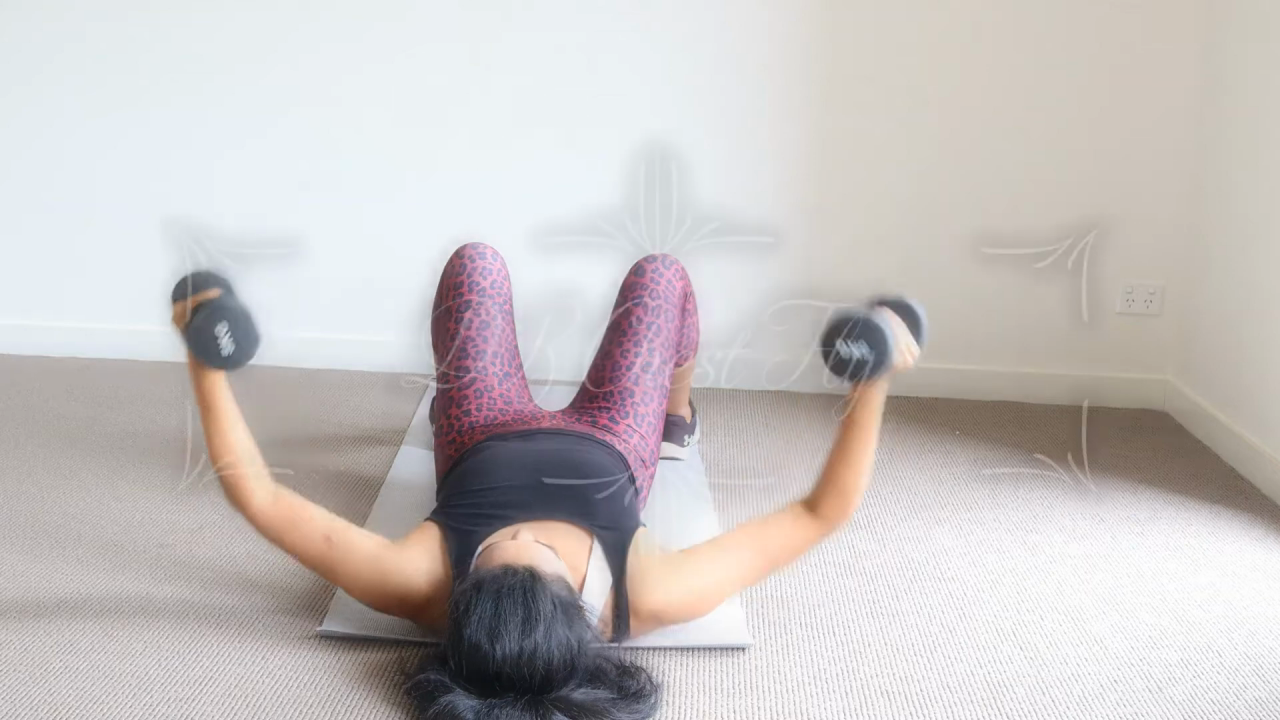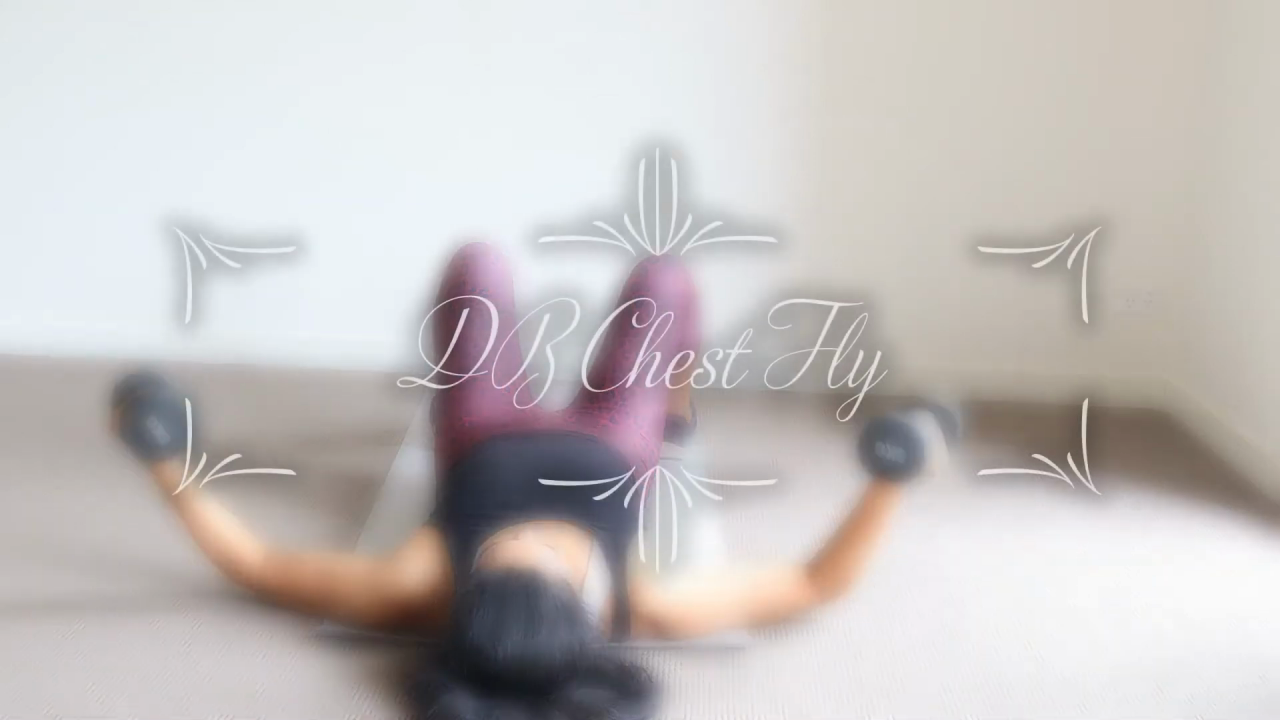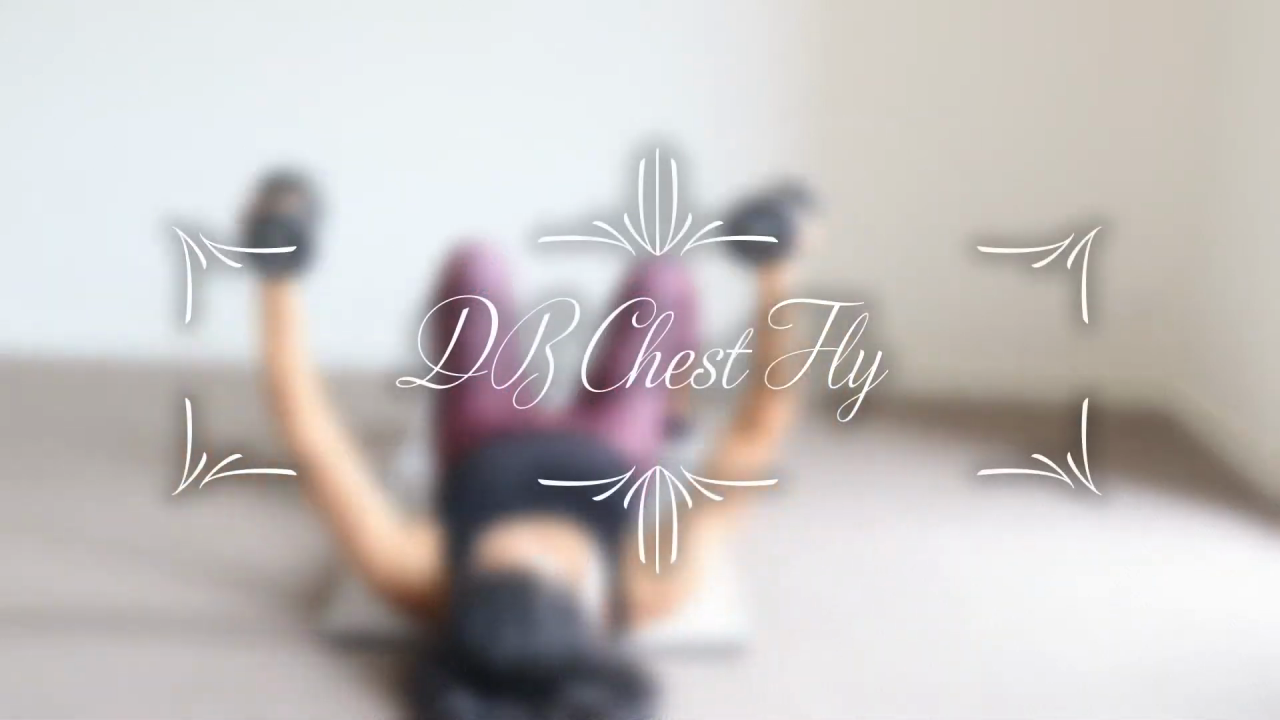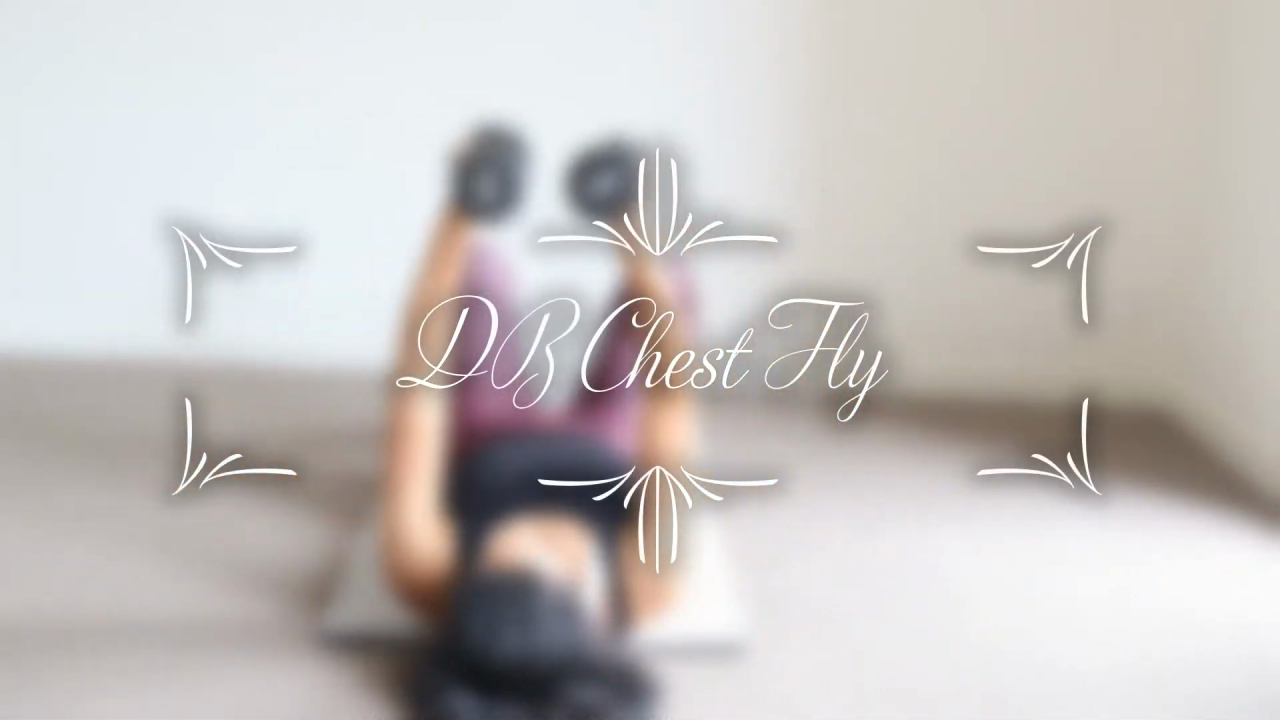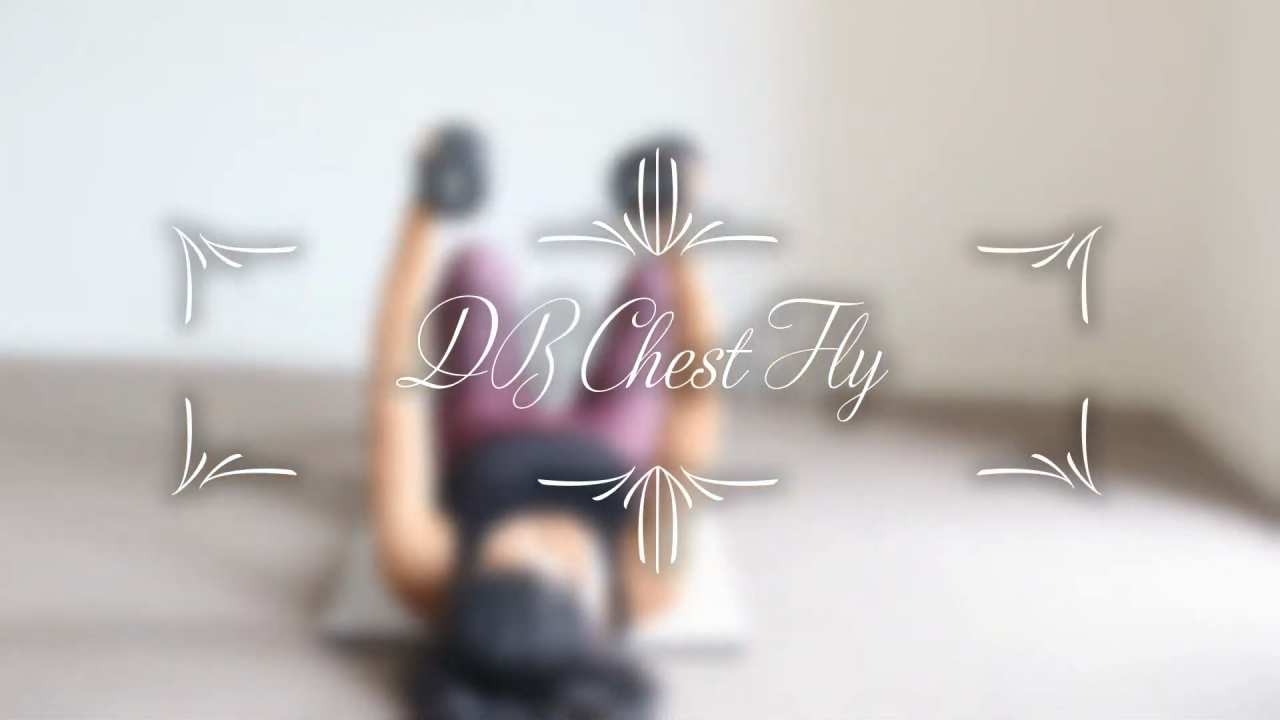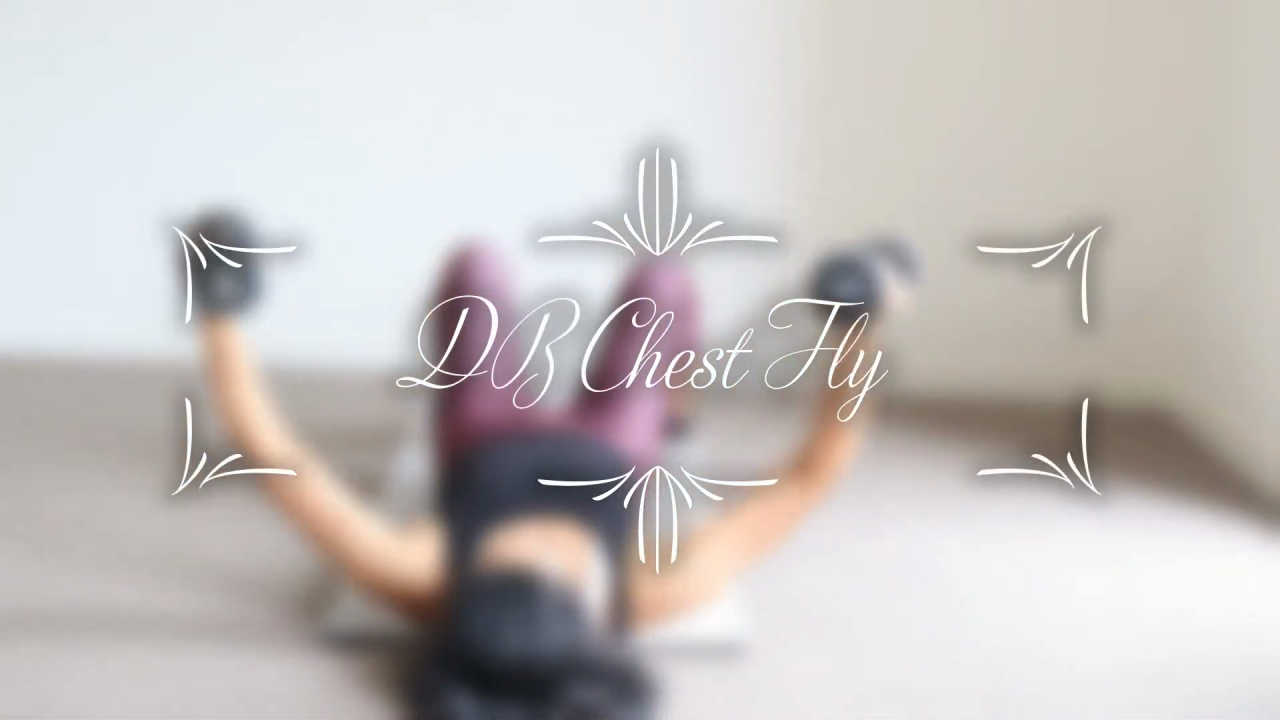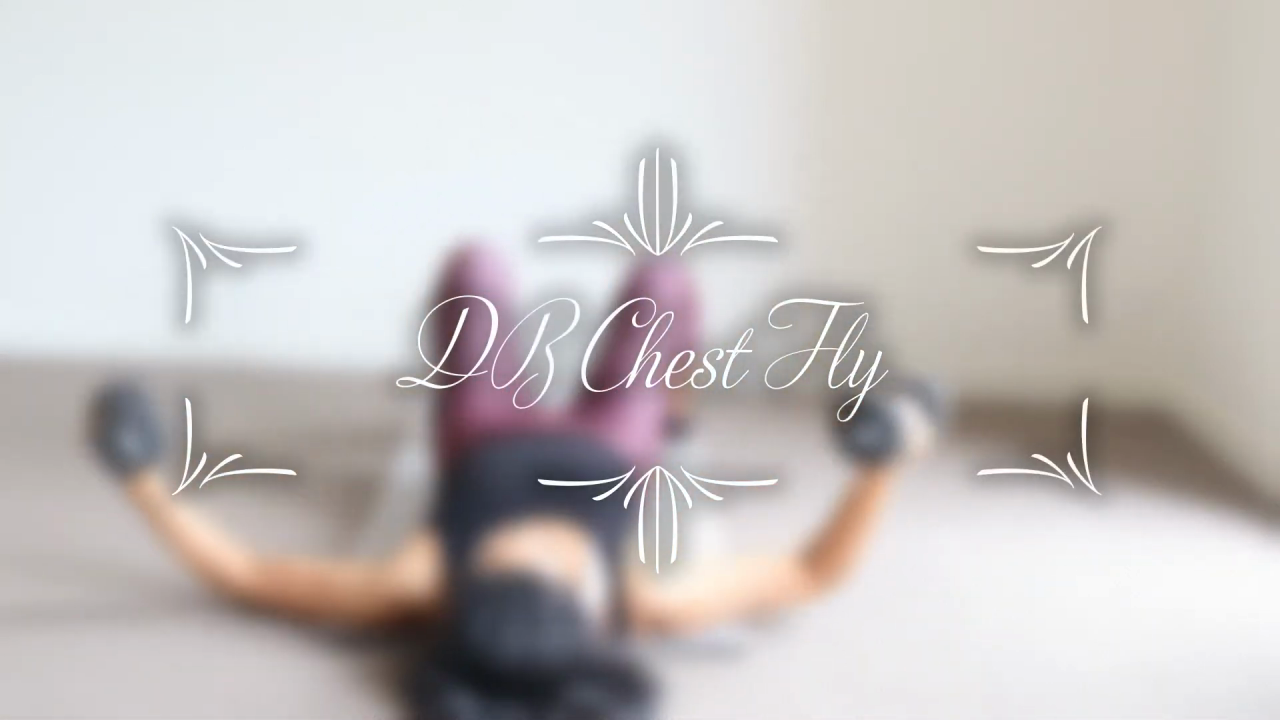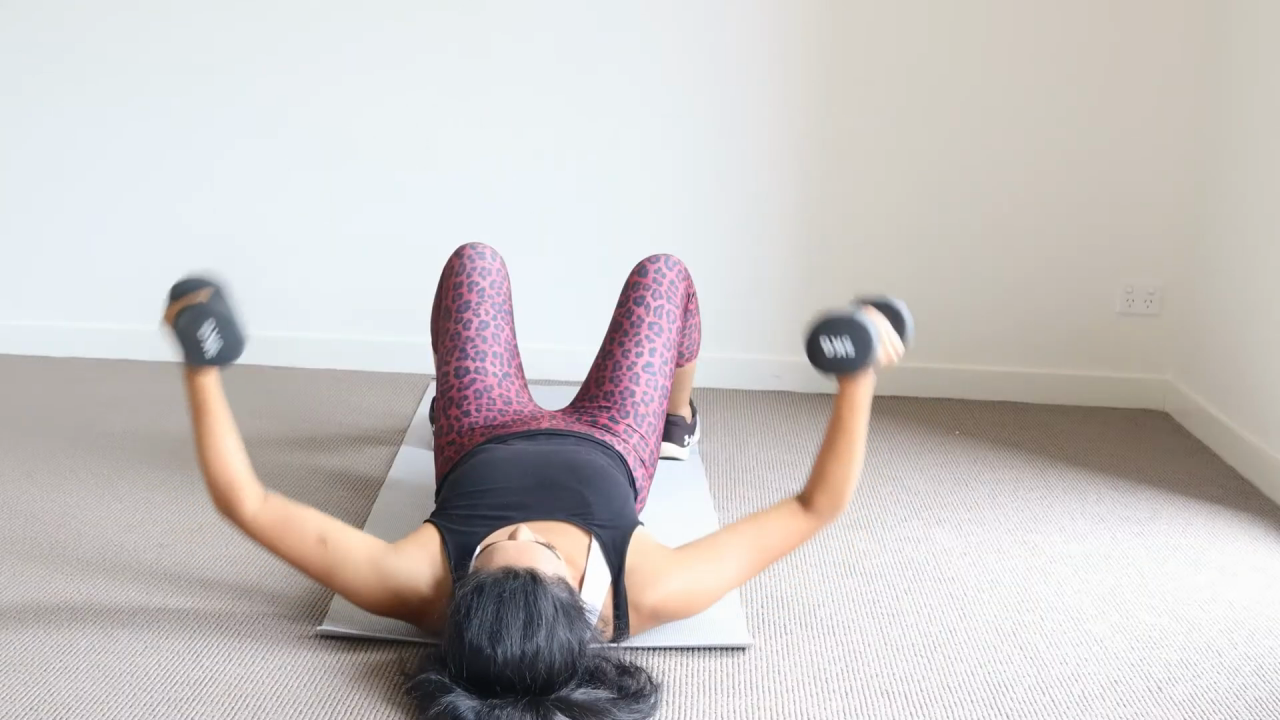
dt=0.5s
person 1, frame 1
left shoulder: (421, 583)
right shoulder: (645, 596)
left elbow: (255, 493)
right elbow: (824, 512)
left wrist: (208, 365)
right wrist: (872, 382)
left hip: (481, 448)
right hip: (605, 453)
left knee: (476, 262)
right knee: (659, 273)
right ankle: (676, 425)
person 1, frame 2
left shoulder: (421, 591)
right shoulder: (641, 605)
left elbow: (249, 558)
right elbow: (821, 581)
left wrist: (169, 472)
right wrist: (888, 480)
left hip: (484, 448)
right hip: (605, 452)
left knee: (478, 260)
right knee: (663, 278)
right ankle: (671, 420)
person 1, frame 3
left shoulder: (423, 580)
right shoulder: (647, 590)
left elbow: (310, 437)
right elbow: (754, 442)
left wrist: (277, 280)
right wrist: (775, 278)
left hip: (485, 446)
right hip: (609, 450)
left knee: (476, 264)
right knee: (661, 280)
right ankle: (666, 413)
person 1, frame 4
left shoulder: (429, 575)
right shoulder: (639, 588)
left elbow: (416, 388)
right elbow: (668, 407)
left wrist: (459, 216)
left hip: (486, 445)
right hip: (604, 451)
left knee: (483, 269)
right knee: (667, 279)
person 1, frame 5
left shoulder: (427, 575)
right shoulder: (639, 587)
left elbow: (395, 395)
right elbow: (695, 410)
left wrist: (423, 216)
left hip: (486, 448)
right hip: (608, 451)
left knee: (478, 267)
right knee: (657, 286)
person 1, frame 6
left shoulder: (426, 579)
right shoulder: (645, 594)
left elbow: (278, 463)
right elbow: (805, 482)
left wrist: (220, 321)
right wrist: (858, 340)
left hip: (485, 448)
right hip: (609, 456)
left knee: (476, 264)
right knee: (663, 278)
right ankle: (668, 420)
person 1, frame 7
left shoulder: (422, 590)
right shoulder: (638, 602)
left elbow: (243, 574)
right elbow: (815, 572)
left wrist: (147, 486)
right wrist: (878, 469)
left hip: (486, 449)
right hip: (604, 450)
left knee: (476, 263)
right knee: (663, 277)
right ankle: (672, 419)
person 1, frame 8
left shoulder: (417, 584)
right shoulder: (644, 592)
left elbow: (249, 502)
right elbow: (810, 510)
left wrist: (204, 374)
right wrist: (857, 379)
left hip: (479, 449)
right hip: (605, 457)
left knee: (476, 261)
right knee: (662, 273)
right ankle: (675, 424)
